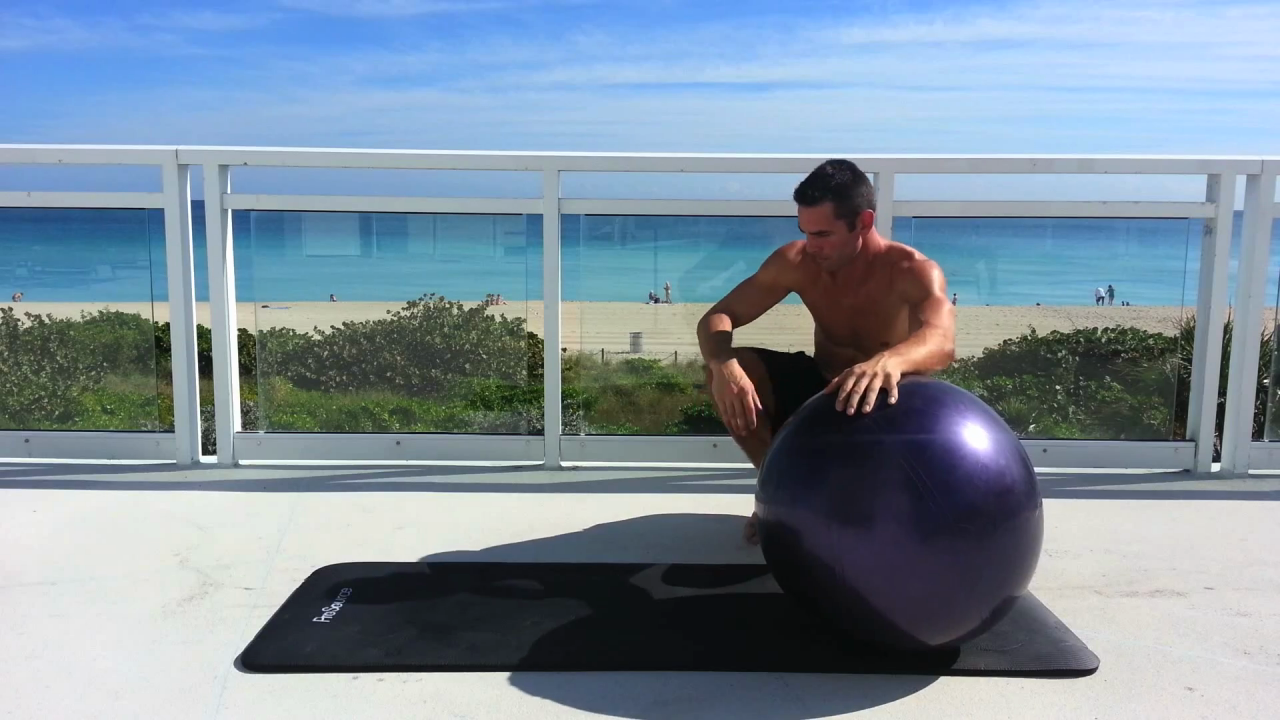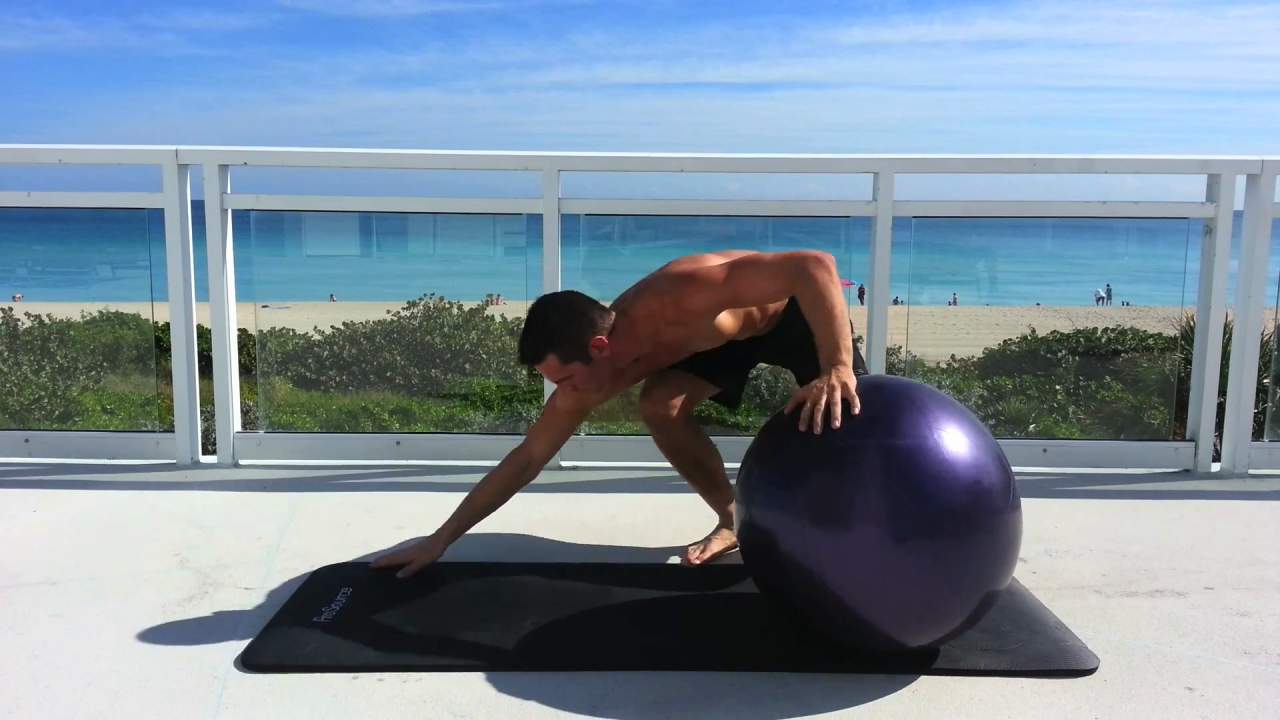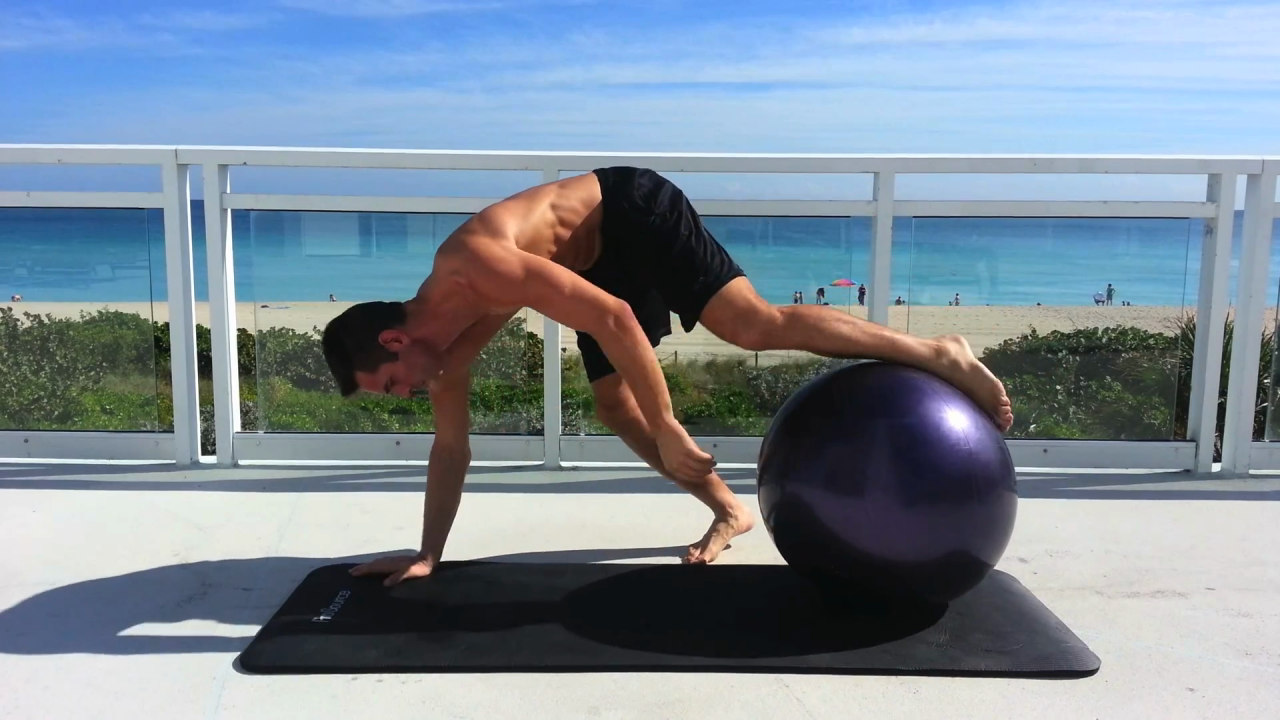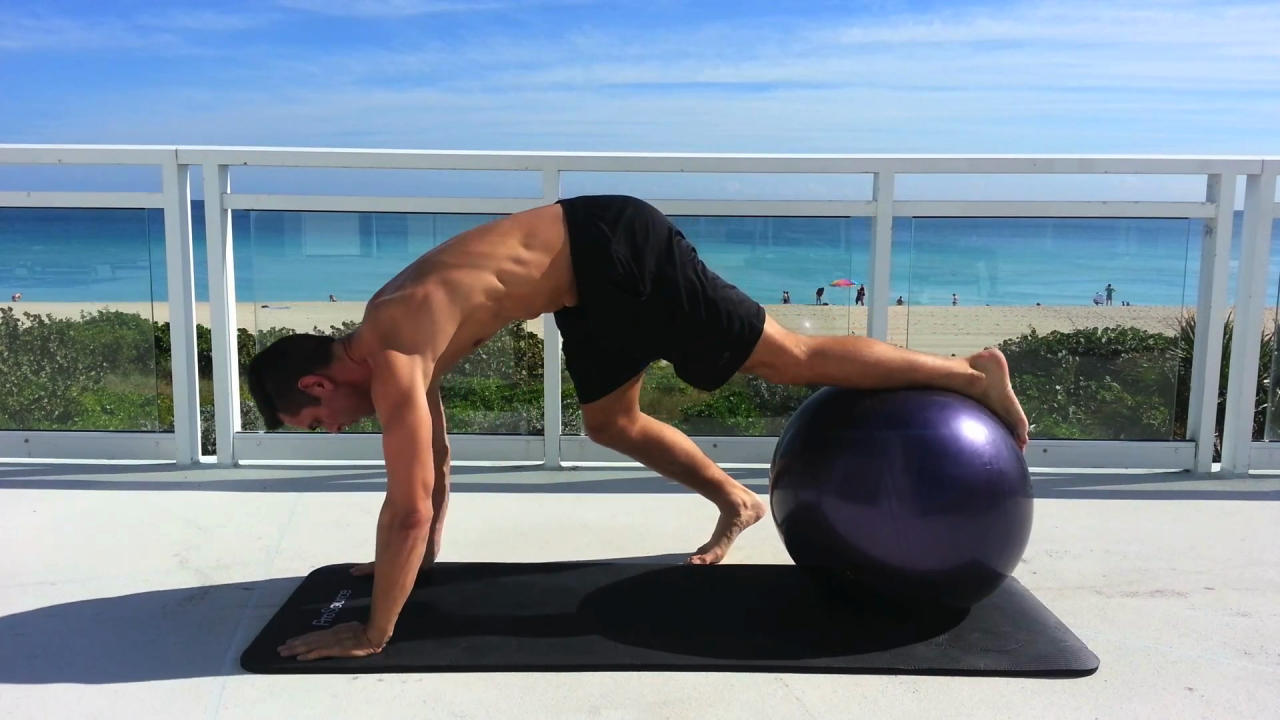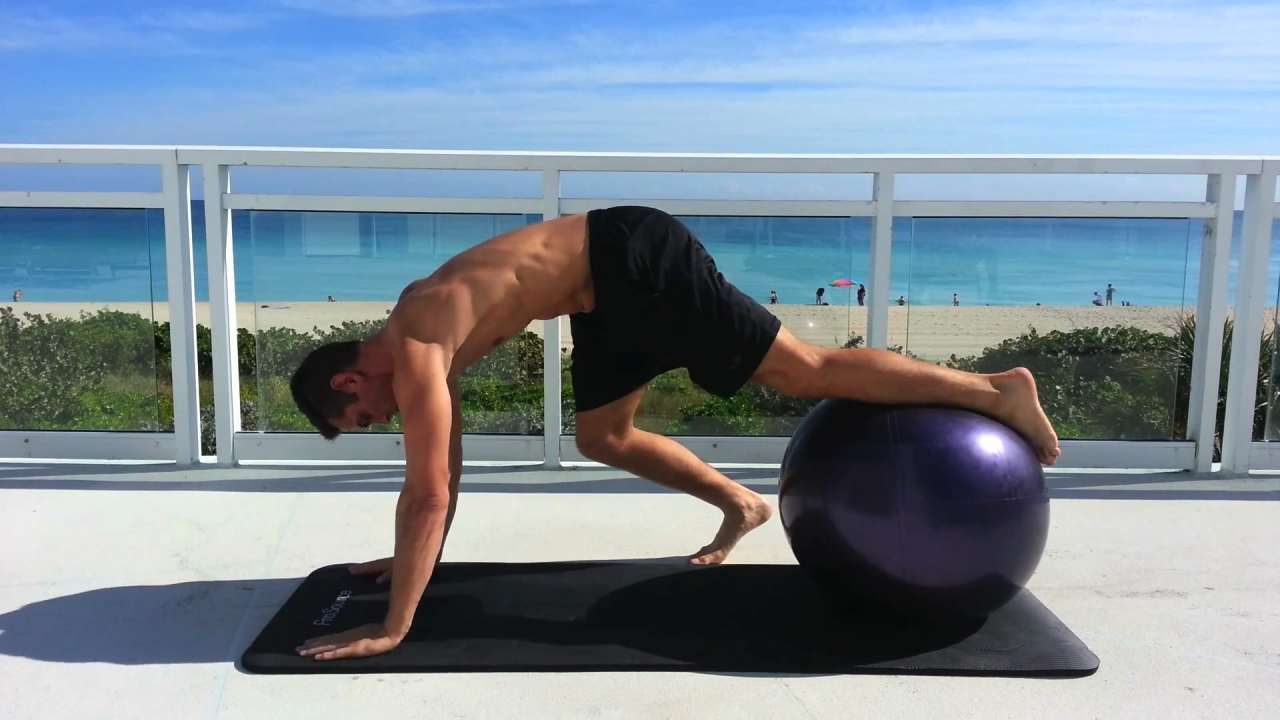
dt=1s
person 1, frame 1
left shoulder: (913, 272)
right shoulder: (795, 262)
left elbow: (940, 342)
right elbow: (718, 318)
left wrist: (885, 362)
right wrist: (724, 366)
left hip: (885, 404)
right knee: (733, 367)
person 1, frame 2
left shoulder: (681, 295)
right shoulder: (596, 371)
left elbow: (816, 265)
right elbow: (528, 458)
left wrist: (838, 371)
right wrist: (442, 539)
left hip: (791, 306)
right hip: (729, 329)
right knee: (659, 406)
right ankle: (733, 520)
person 1, frame 3
left shoulder: (475, 269)
right shoulder: (445, 337)
left elbow: (614, 321)
right elbow: (449, 445)
left wrist: (668, 437)
right wrist: (429, 553)
left hip: (631, 210)
right hip: (601, 257)
left knee: (753, 324)
right knee: (617, 409)
left ankle: (939, 357)
right ankle: (730, 511)
person 1, frame 4
left shoulder: (388, 359)
right shoulder: (384, 320)
left elbow: (409, 504)
right elbow: (435, 451)
left wrist: (374, 632)
right wrist: (422, 555)
left hip: (617, 253)
right hip: (593, 257)
left knee: (794, 359)
right knee: (611, 424)
left ankle: (971, 374)
right ankle: (735, 502)
person 1, frame 5
left shoulder: (411, 351)
right shoulder: (416, 321)
left elbow: (427, 492)
right elbow: (447, 452)
left wrist: (392, 626)
right wrist: (423, 555)
left hip: (632, 259)
right hip: (612, 284)
left knee: (804, 370)
right knee: (602, 439)
left ankle: (997, 392)
right ankle: (739, 503)
